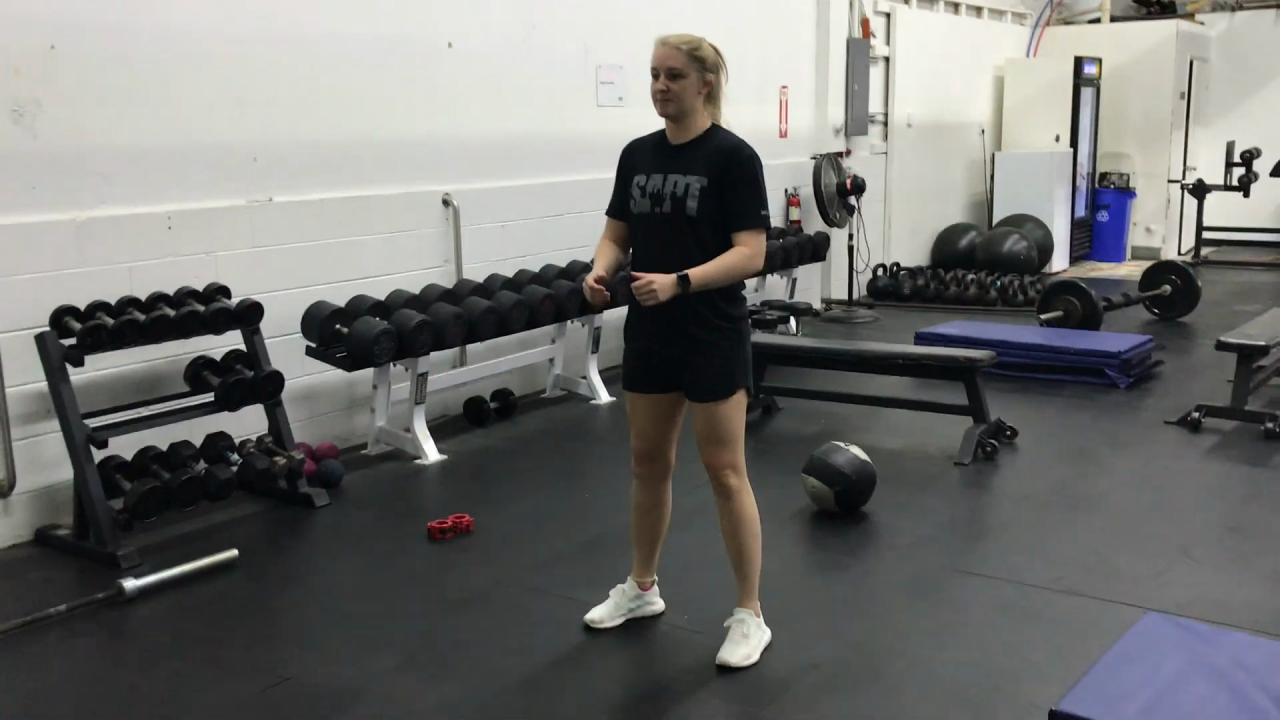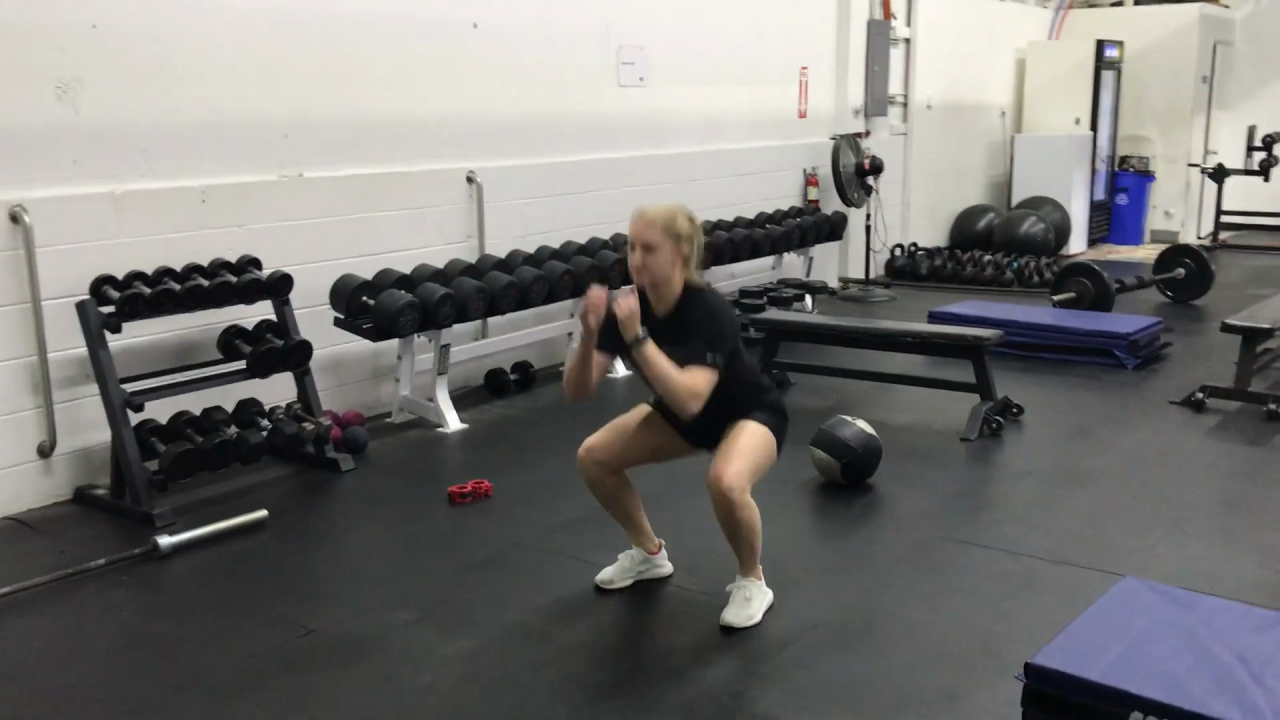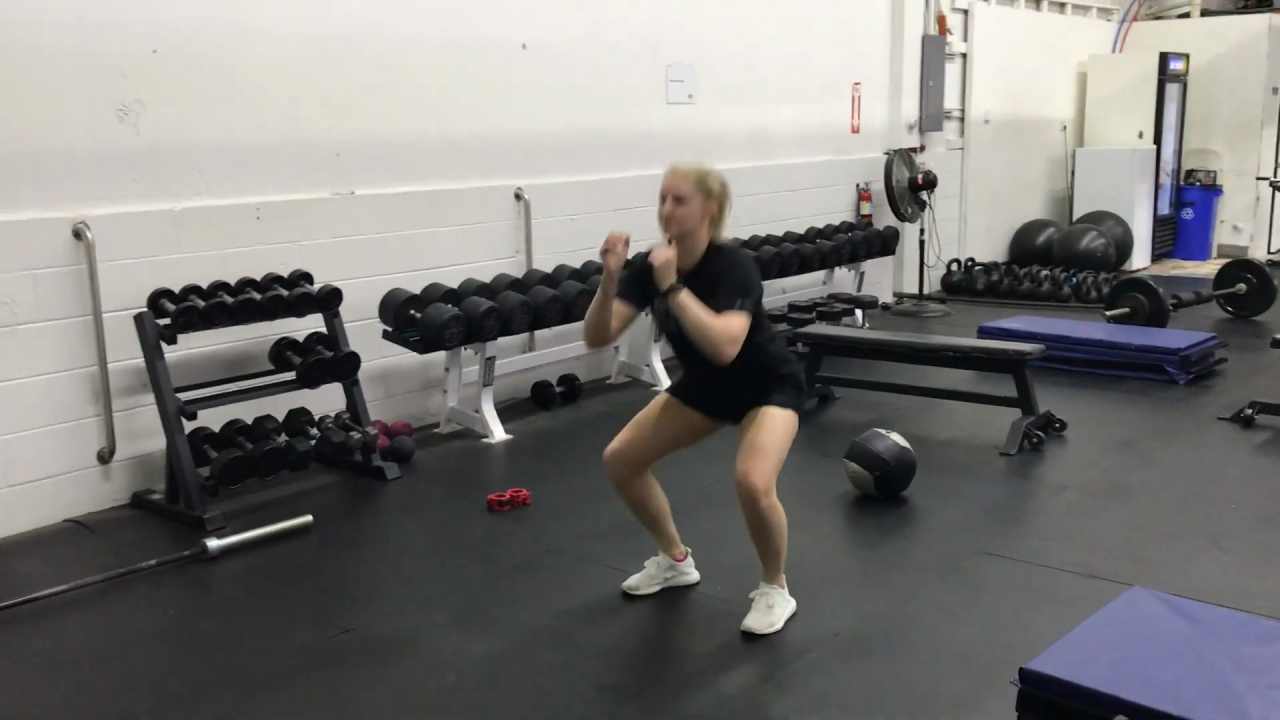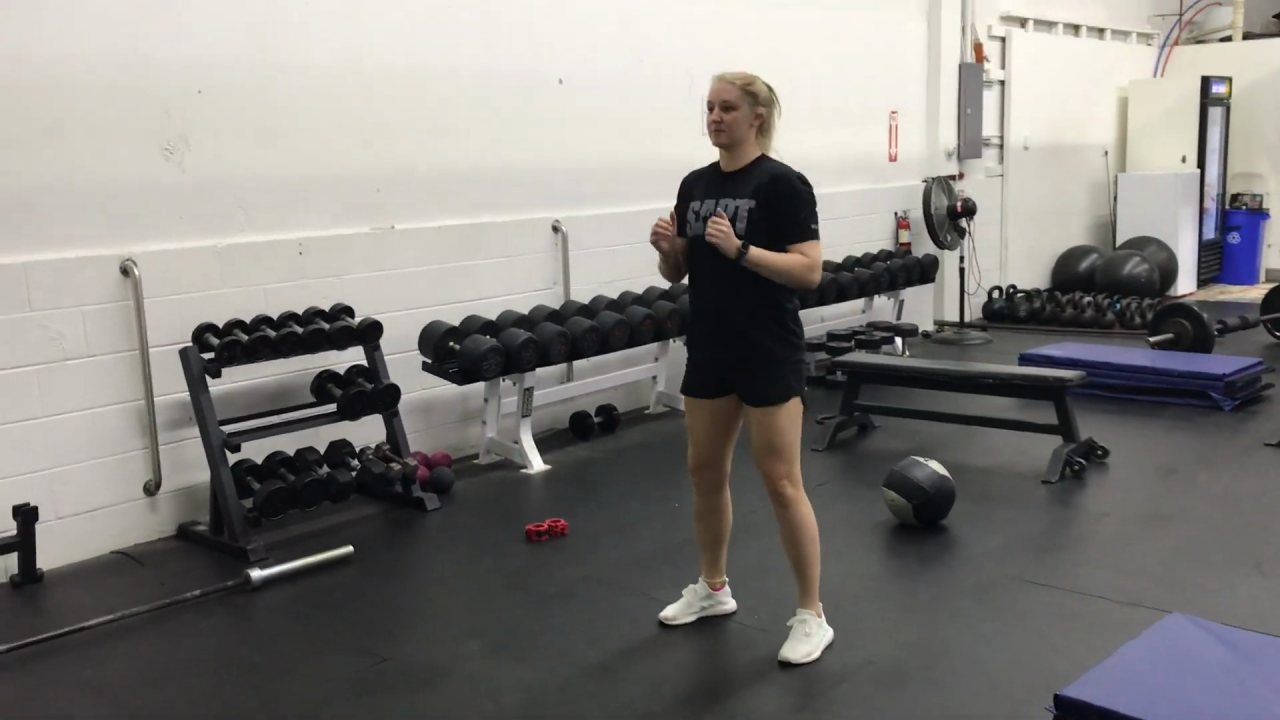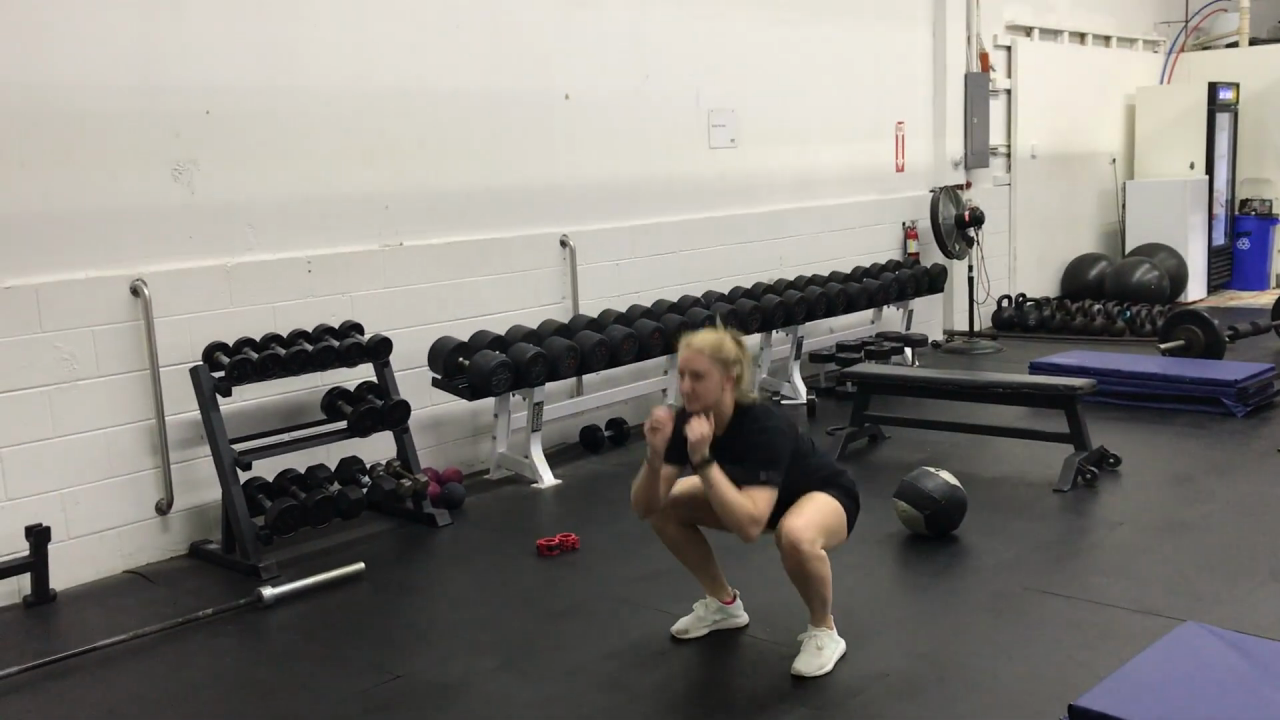
dt=0.7s
person 1, frame 1
left shoulder: (732, 156)
right shoulder: (637, 154)
left elbow: (751, 255)
right elbow: (616, 236)
left wrist: (679, 282)
right wrist: (600, 270)
left hip: (713, 338)
right hip: (648, 334)
left knee: (724, 472)
right knee: (648, 464)
left ankle: (750, 615)
right ankle: (642, 588)
person 1, frame 2
left shoulder: (710, 312)
right shoulder: (629, 303)
left elbow: (689, 400)
right elbow: (576, 391)
left wrist: (637, 337)
right wrist: (589, 335)
left hip: (750, 412)
right hip: (681, 410)
left knee: (725, 482)
right knee: (592, 458)
left ankle: (752, 581)
right ankle: (649, 552)
person 1, frame 3
left shoulder: (733, 267)
right shoulder: (652, 263)
left elbow: (725, 346)
right elbow: (598, 338)
left wrist: (672, 288)
right wrist: (611, 279)
left hip: (768, 386)
right hip: (703, 385)
left knee: (751, 483)
right knee: (619, 460)
left ankle: (775, 590)
right ankle: (674, 559)
person 1, frame 4
left shoulder: (782, 183)
right shoulder: (695, 184)
left elbow: (808, 271)
right elbow: (676, 271)
left wrist: (740, 248)
right wrist: (666, 247)
left hip: (768, 353)
right hip: (708, 351)
left knee: (780, 483)
right knee: (705, 474)
left ankle: (812, 616)
right ankle: (712, 589)
person 1, frame 5
left shoulder: (764, 425)
right shoulder: (686, 421)
left elbow: (750, 526)
right elbow: (645, 509)
left wrist: (703, 460)
right wrist: (655, 455)
left hip: (826, 496)
left knee: (796, 536)
right knee: (666, 510)
left ankle: (823, 628)
right ankle: (723, 602)
